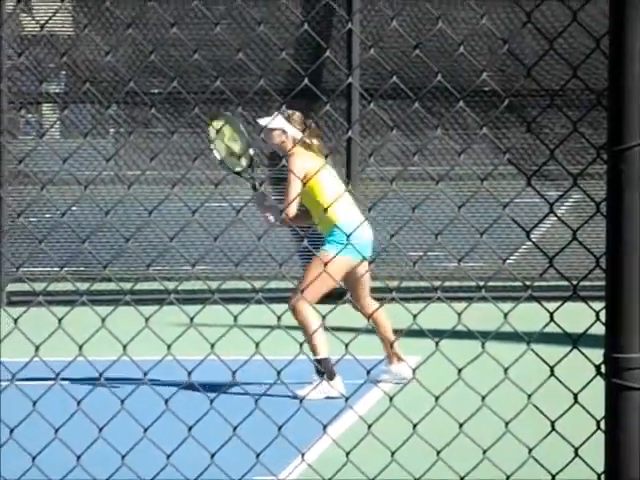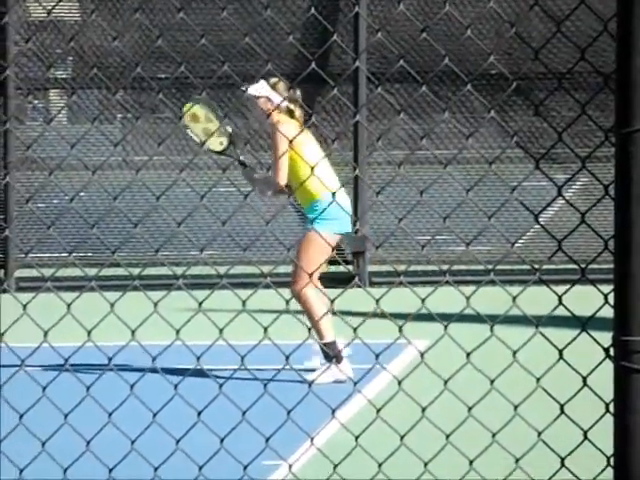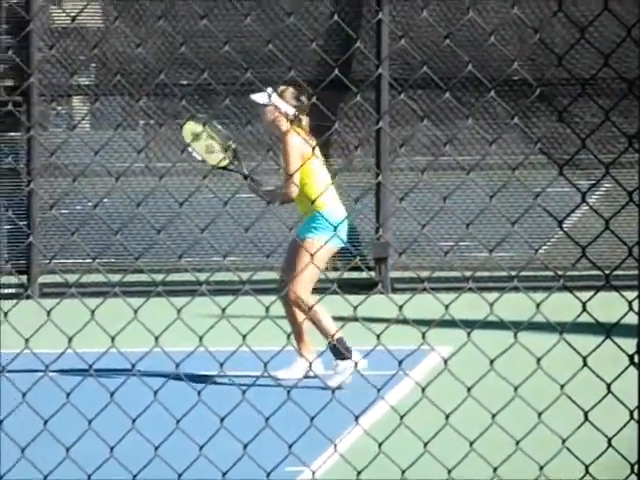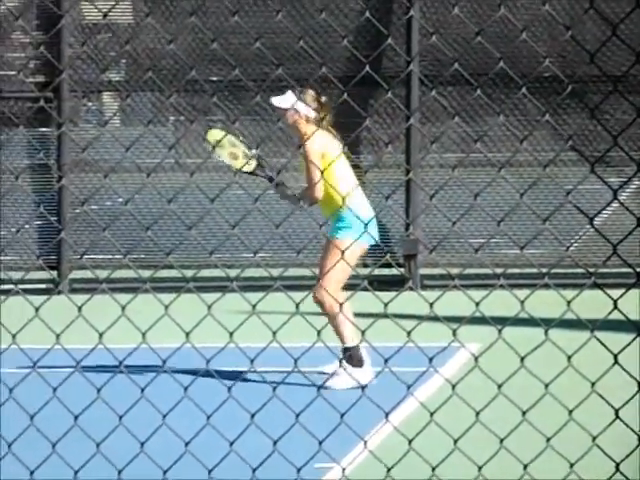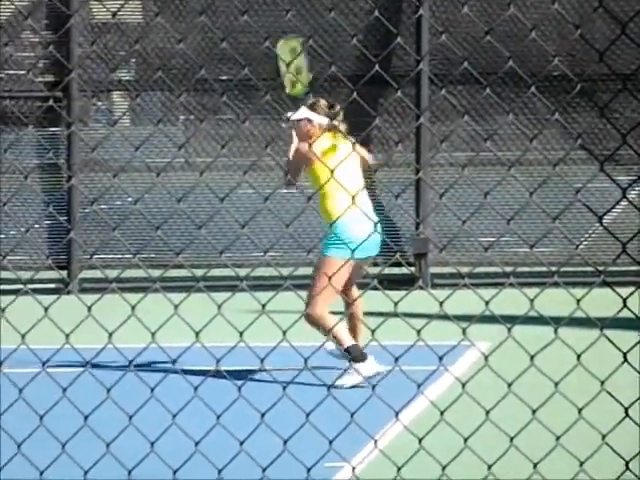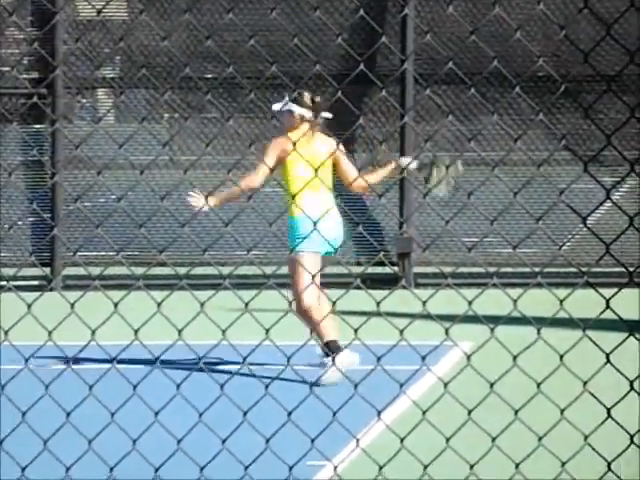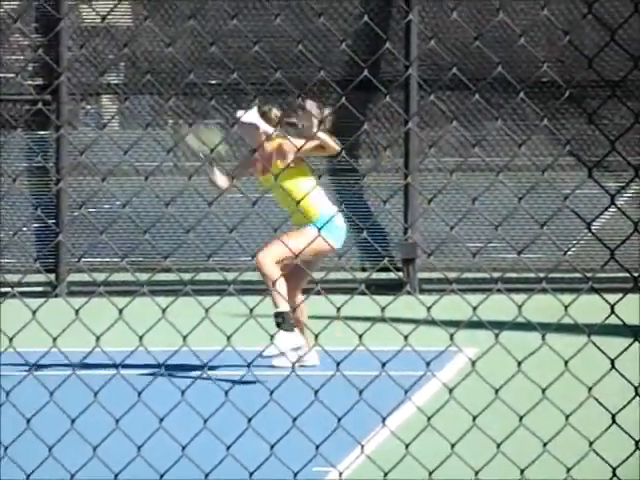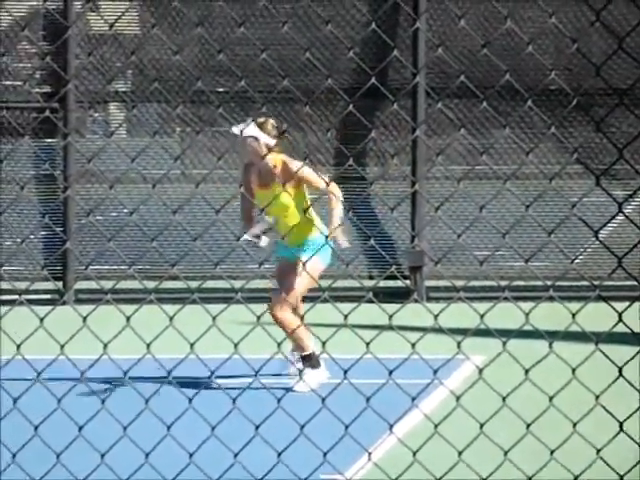
dt=0.3s
person 1, frame 1
left shoulder: (297, 160)
right shoulder: (310, 158)
left elbow: (289, 213)
left wrist: (267, 207)
right wrist: (276, 213)
left hip: (345, 235)
right hip: (357, 232)
left knee: (300, 302)
right knee: (363, 301)
left ankle: (328, 378)
right ankle: (397, 363)
person 1, frame 2
left shoulder: (282, 128)
right shoulder: (291, 126)
left elbow: (279, 180)
left wrist: (256, 180)
right wrist: (263, 184)
left hip: (326, 209)
right hip: (328, 207)
left knee: (303, 286)
right knee: (306, 282)
left ankle: (338, 362)
right ankle: (329, 346)
person 1, frame 3
left shoulder: (291, 138)
right shoulder: (296, 135)
left elbow: (291, 191)
left wrist: (264, 193)
right wrist: (270, 194)
left hip: (326, 220)
right hip: (318, 219)
left knee: (297, 293)
right knee: (288, 288)
left ankle: (347, 356)
right ankle: (307, 359)
person 1, frame 4
left shoulder: (311, 142)
right shoulder: (323, 135)
left elbow: (315, 194)
left wrist: (288, 196)
right wrist: (298, 195)
left hip: (353, 220)
right hip: (358, 218)
left knee: (324, 293)
right knee: (332, 290)
left ankle: (358, 366)
right ankle: (352, 355)
person 1, frame 5
left shoulder: (305, 148)
right shoulder: (345, 141)
left elbow: (291, 178)
right elbow: (370, 160)
left hip: (346, 231)
right hip: (368, 227)
left knee: (315, 311)
right knee: (347, 286)
left ankle: (362, 361)
right ankle: (356, 351)
person 1, frame 6
left shoulder: (280, 143)
right shoulder: (331, 144)
left elbow: (252, 182)
right elbow: (357, 185)
left wrist: (213, 200)
right wrist: (394, 166)
left hip: (306, 225)
right hip: (330, 224)
left knee: (305, 303)
right knee: (310, 287)
left ankle: (337, 354)
right ankle: (335, 349)
person 1, frame 7
left shoulder: (285, 146)
right shoulder: (257, 158)
left elbow: (334, 148)
right elbow: (225, 183)
left wrist: (314, 130)
right wrist: (214, 170)
left hip: (326, 225)
right hip: (315, 225)
left knee: (264, 259)
right knee: (290, 287)
left ankle: (287, 330)
right ankle: (302, 347)
person 1, frame 8
left shoulder: (290, 167)
right shoulder: (249, 170)
left elbow: (333, 191)
right elbow: (247, 208)
left wrist: (336, 227)
right wrist: (252, 226)
left hip: (313, 244)
right hip: (288, 243)
left knee: (280, 310)
right knee: (281, 307)
left ankle: (316, 368)
right ankle: (305, 350)
